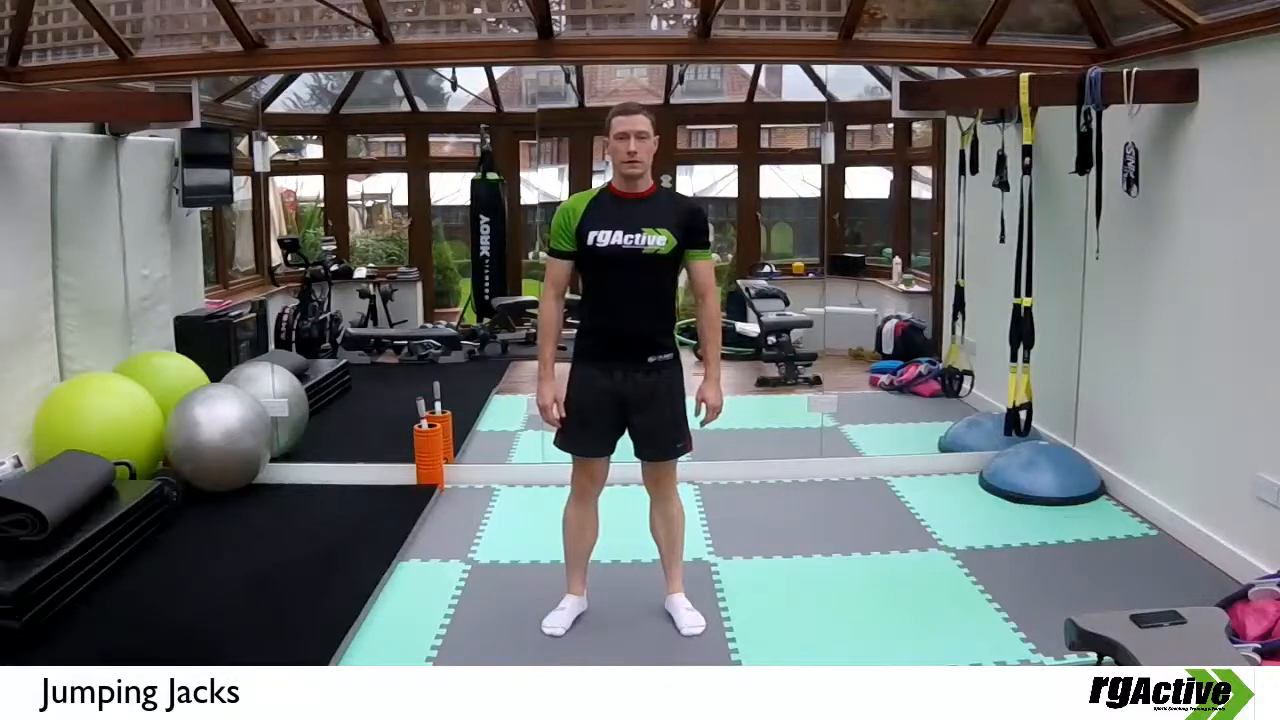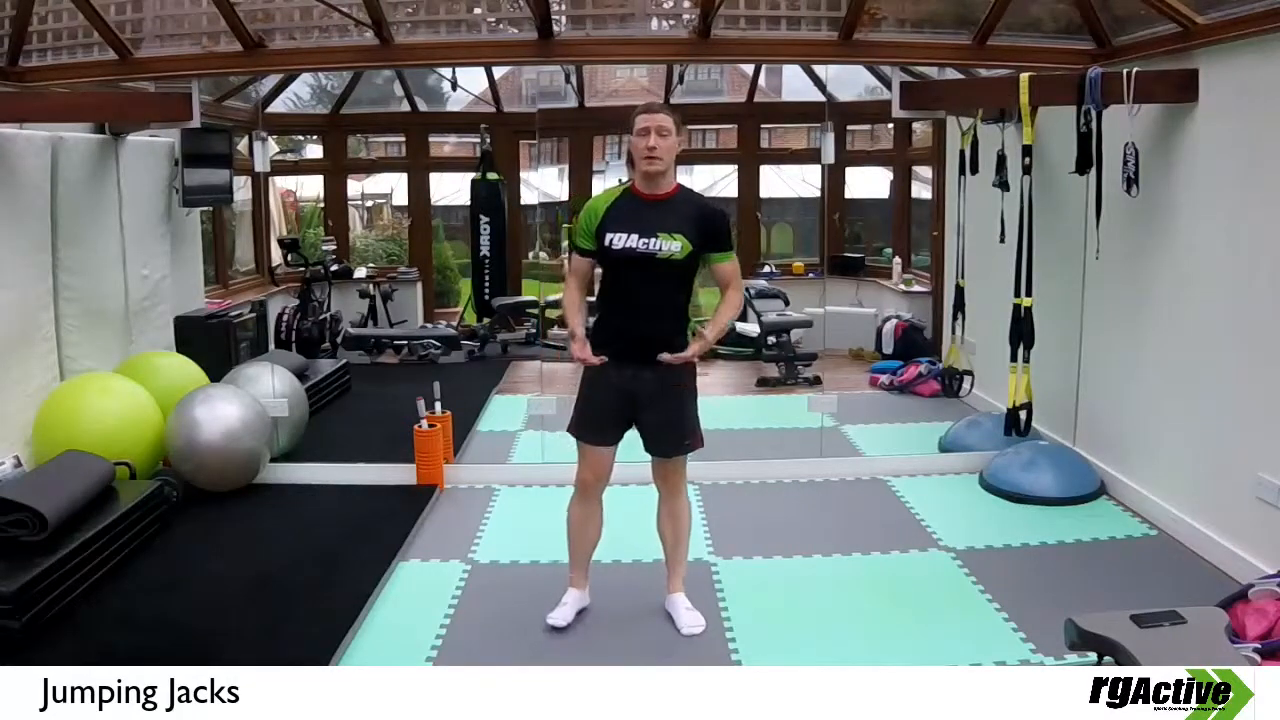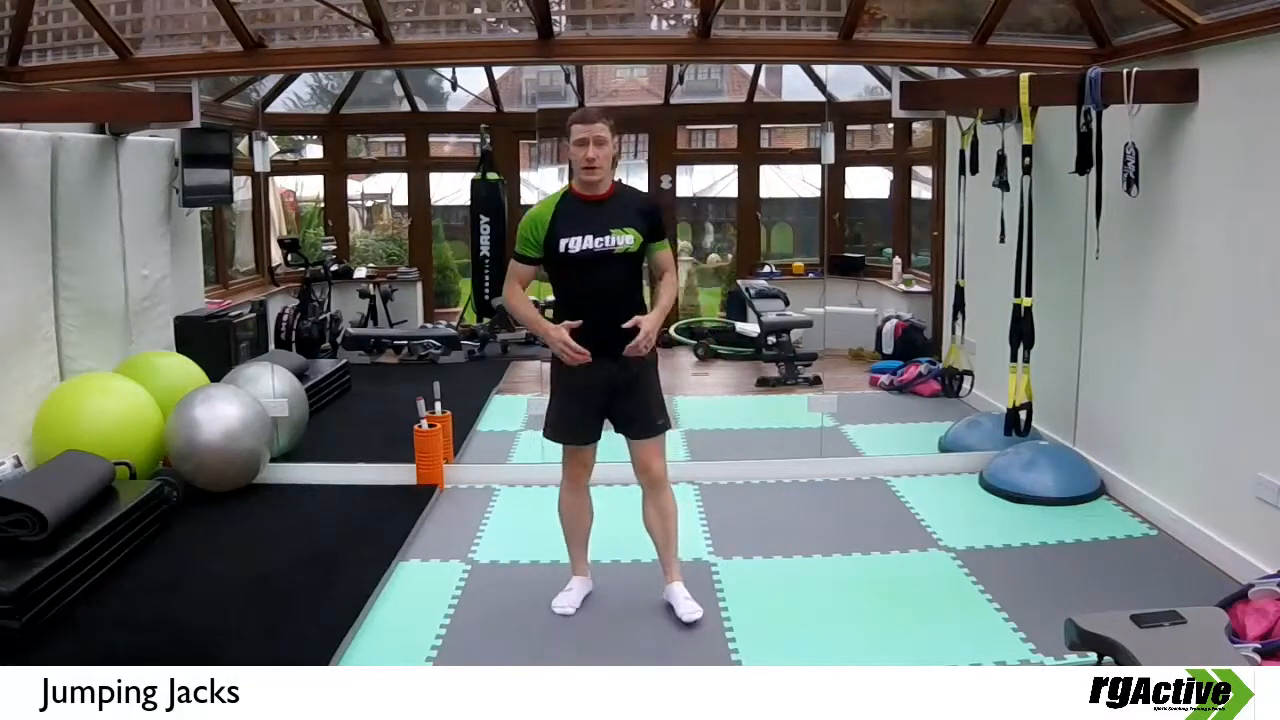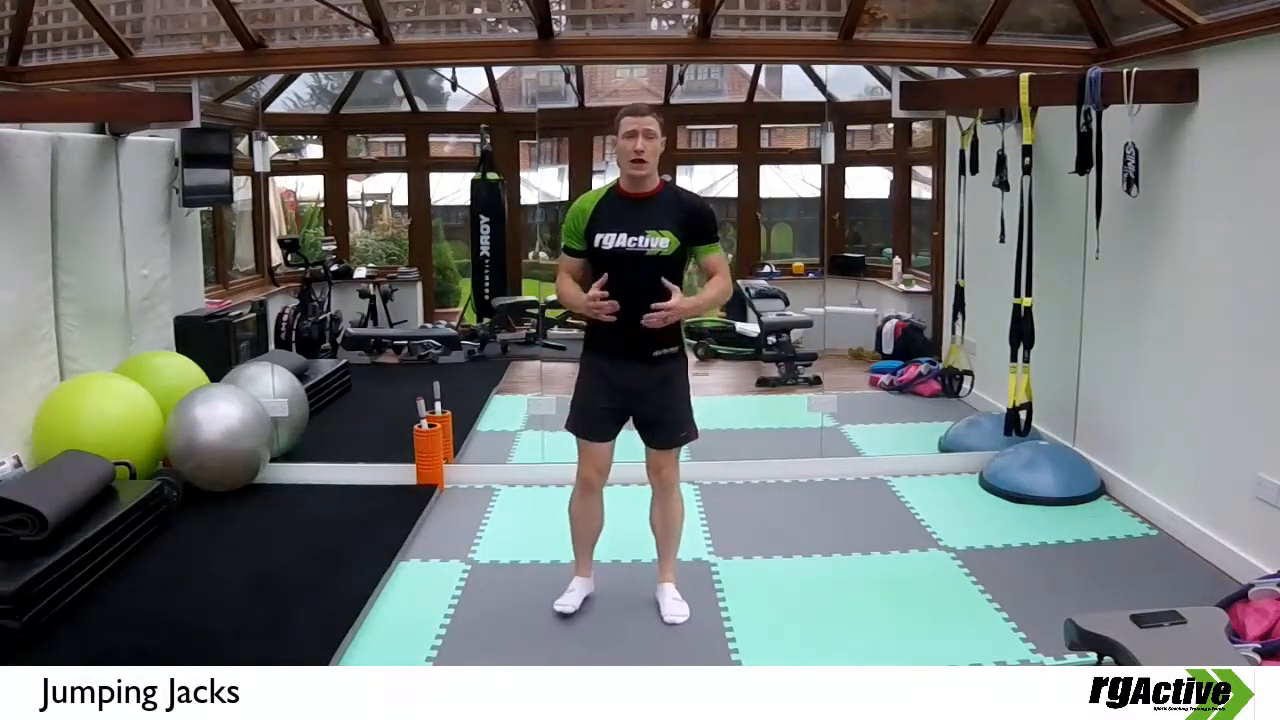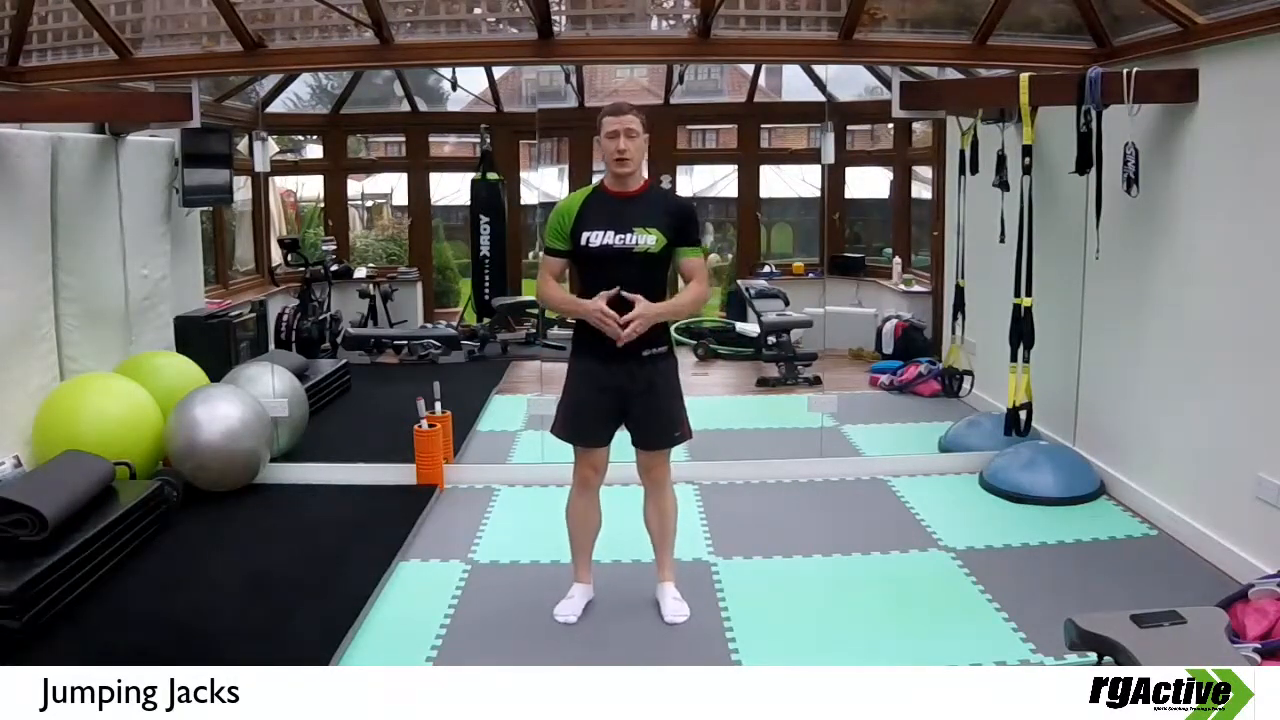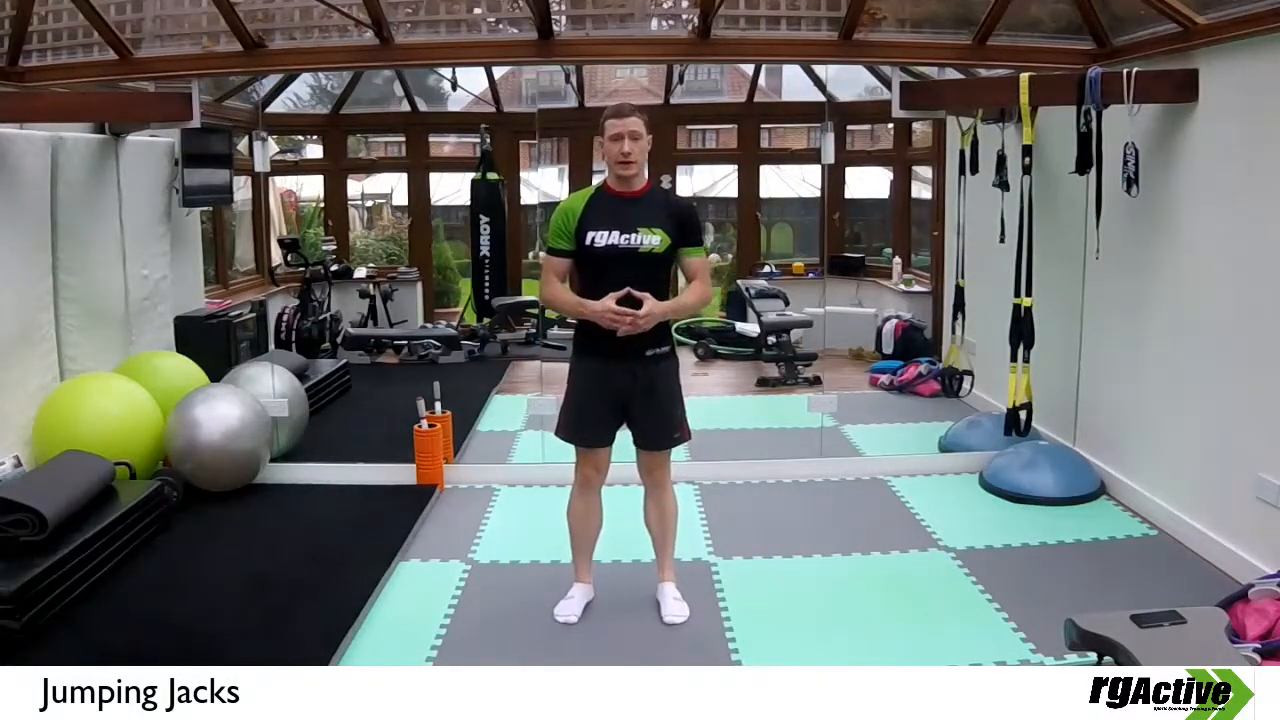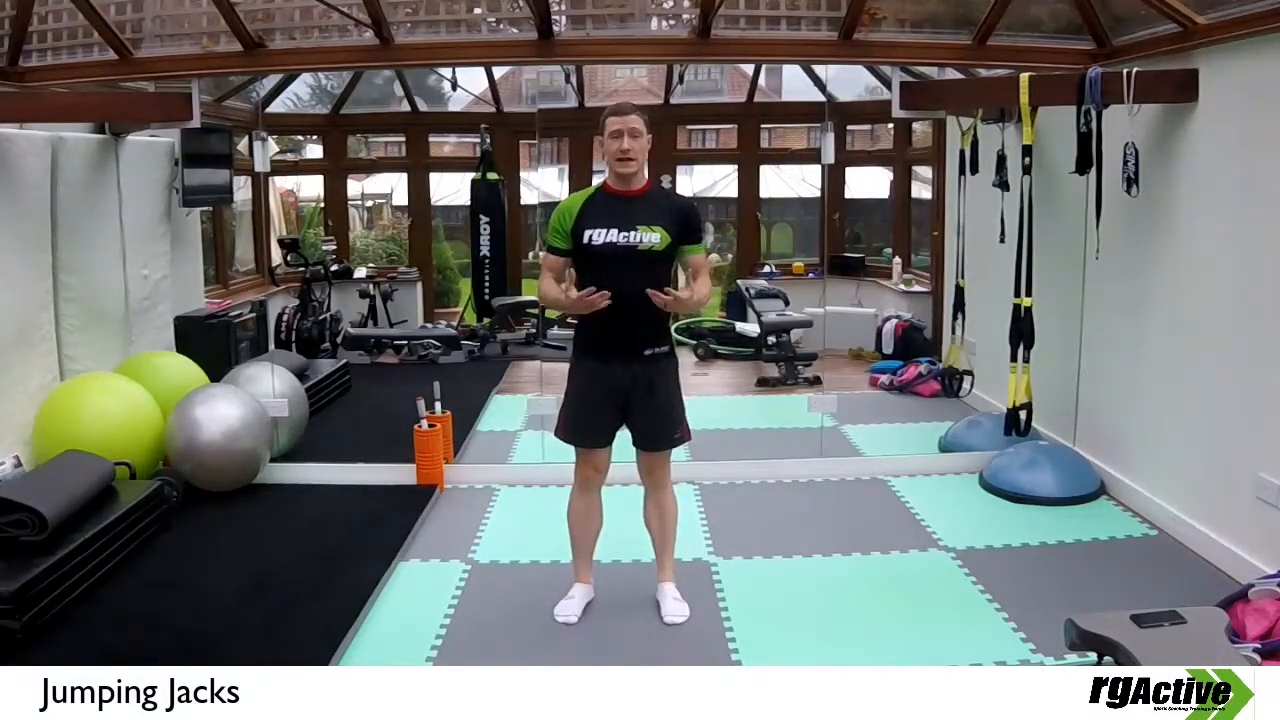
dt=0.7s
person 1, frame 1
left shoulder: (684, 212)
right shoulder: (577, 211)
left elbow: (706, 297)
right elbow: (553, 296)
left wrist: (712, 376)
right wrist: (546, 376)
left hip: (658, 371)
right hip: (592, 371)
left knee: (663, 485)
right knee: (585, 485)
left ankle: (675, 593)
right ankle: (575, 594)
person 1, frame 2
left shoulder: (704, 214)
right shoulder: (601, 208)
left elbow: (732, 288)
right elbow: (577, 279)
left wrist: (709, 336)
right wrist: (577, 331)
left hip: (670, 368)
right hip: (607, 365)
left knee: (672, 482)
right knee: (589, 480)
left ankle: (676, 591)
right ankle: (577, 589)
person 1, frame 3
left shoulder: (643, 208)
right shoulder: (544, 217)
left elbow: (667, 273)
right elbow: (514, 289)
left wrist: (656, 317)
right wrist: (546, 332)
left hip: (634, 360)
right hip: (575, 364)
left knee: (654, 473)
right knee: (575, 472)
left ankle: (673, 582)
right ankle: (579, 575)
person 1, frame 4
left shoulder: (689, 209)
right shoulder: (587, 209)
left elbow: (722, 280)
right elbow: (565, 278)
left wrist: (687, 304)
right wrist: (583, 302)
left hip: (662, 363)
right hip: (602, 363)
left knee: (665, 478)
right knee: (590, 476)
left ankle: (666, 581)
right ankle: (582, 576)
person 1, frame 5
left shoulder: (675, 209)
right shoulder: (572, 209)
left elbow: (700, 287)
right elbow: (546, 285)
left wrist: (654, 312)
right wrist: (585, 308)
left hip: (653, 361)
right hip: (592, 362)
left knee: (657, 474)
right knee: (587, 474)
left ankle: (666, 581)
right ankle: (582, 582)
person 1, frame 6
left shoulder: (676, 209)
right shoulder: (574, 209)
left elbow: (702, 286)
right elbow: (550, 287)
left wrist: (662, 308)
right wrist: (592, 308)
left hip: (654, 362)
right hip: (593, 362)
left knee: (657, 474)
right knee: (588, 474)
left ankle: (666, 581)
right ankle: (582, 581)
person 1, frame 7
left shoulder: (677, 208)
right shoulder: (575, 209)
left elbow: (702, 276)
right elbow: (546, 280)
left wrist: (689, 299)
right wrist: (566, 299)
left hip: (654, 362)
right hip: (593, 362)
left knee: (657, 474)
right knee: (588, 474)
left ankle: (666, 581)
right ankle: (582, 582)
